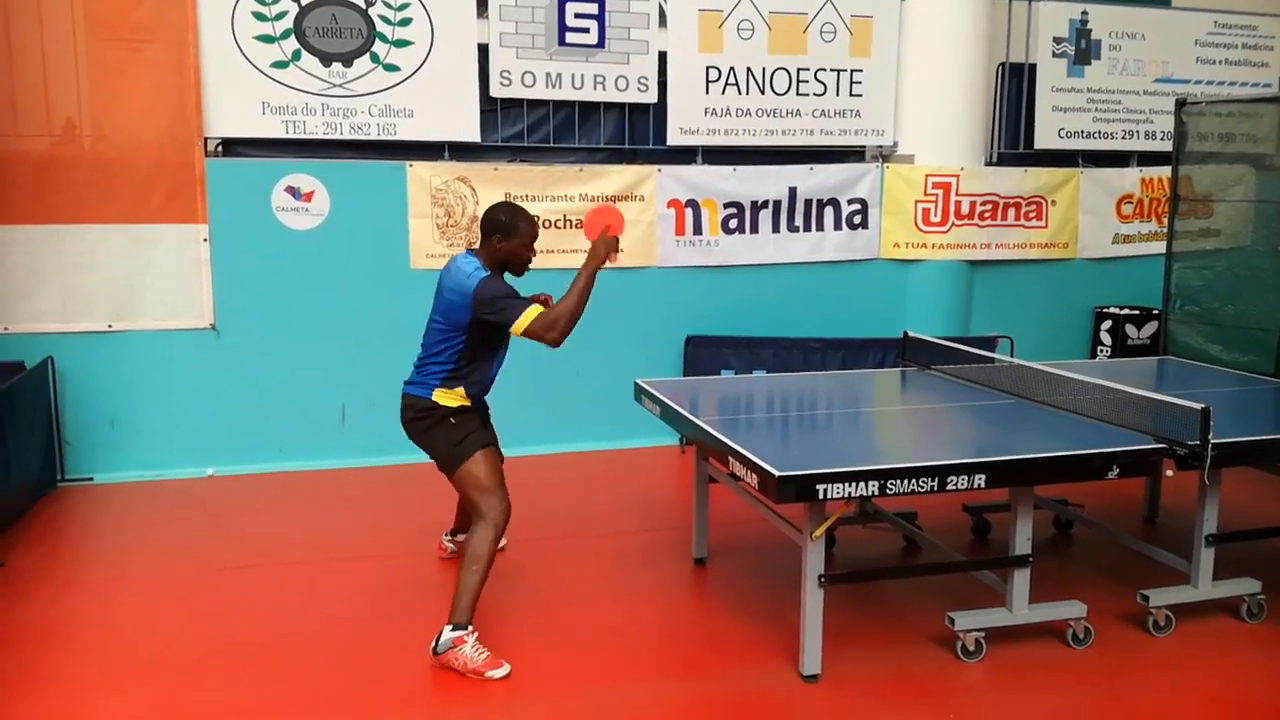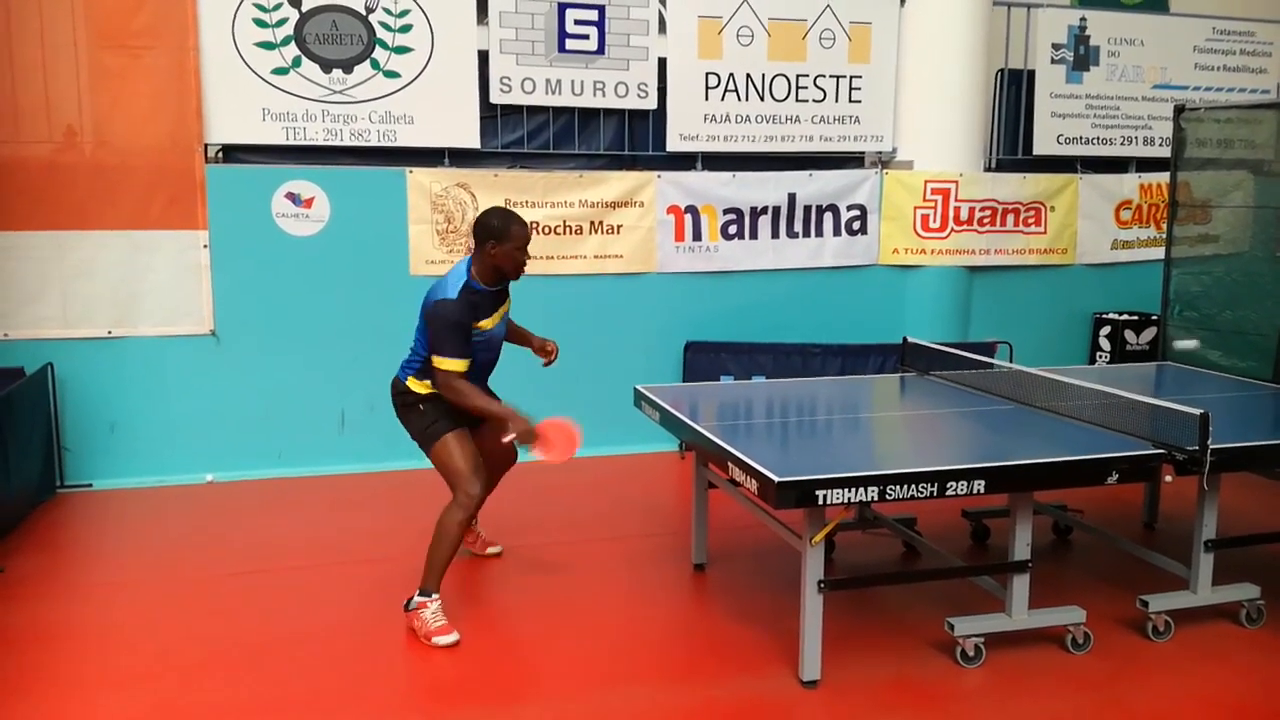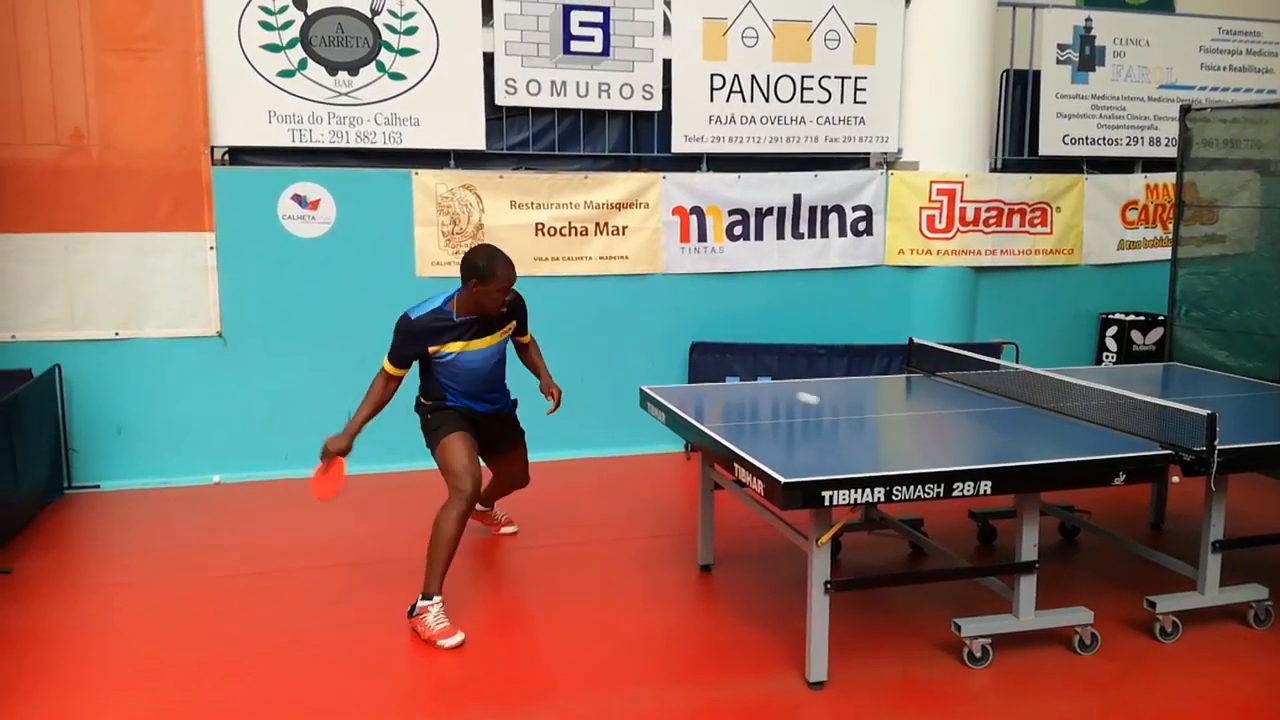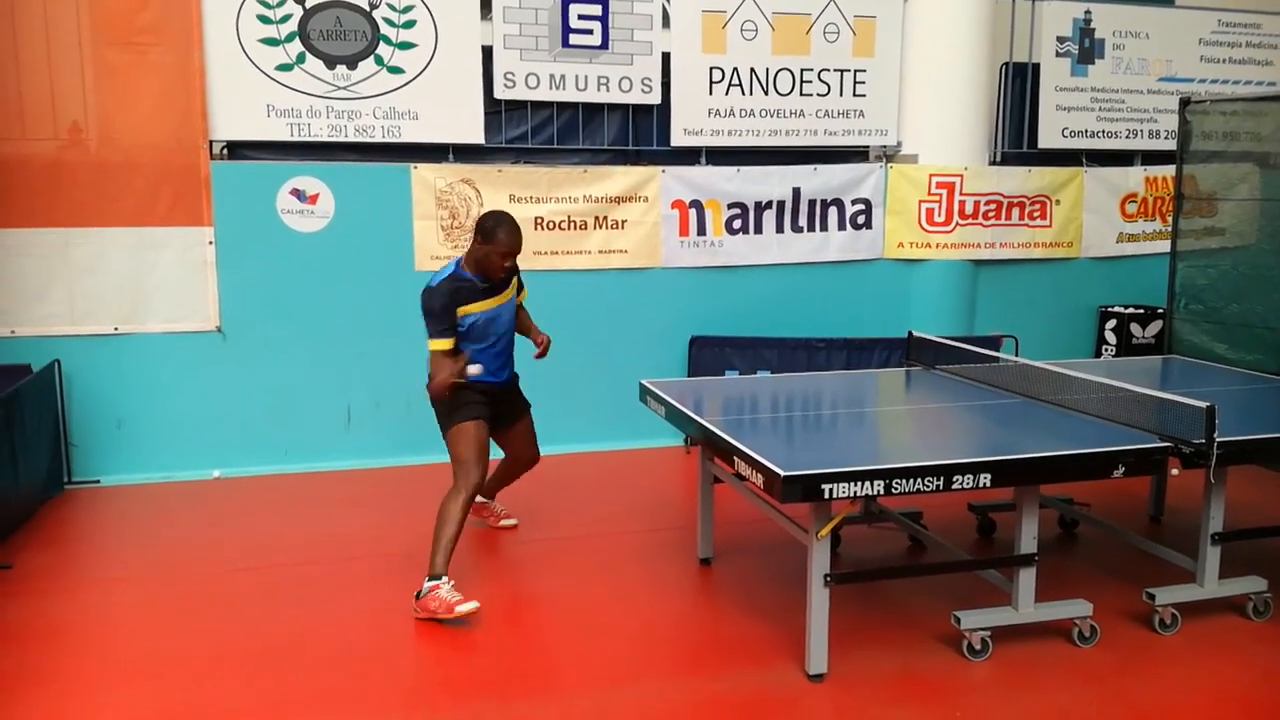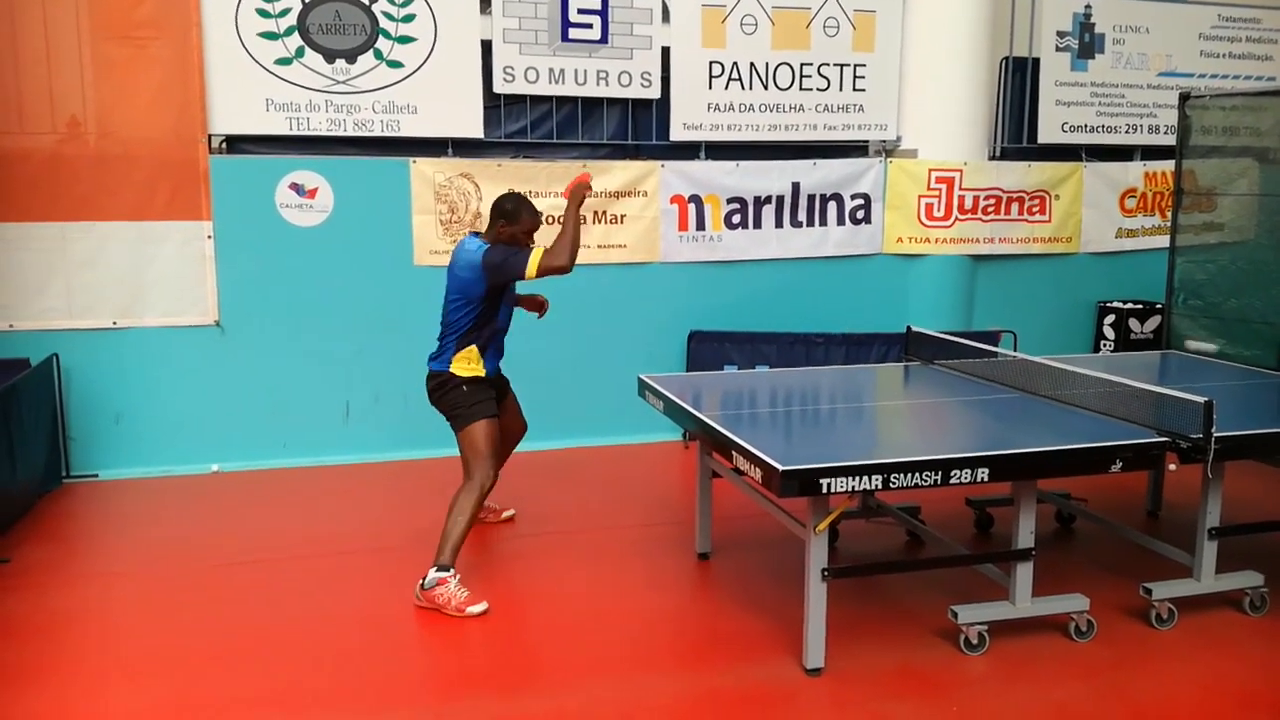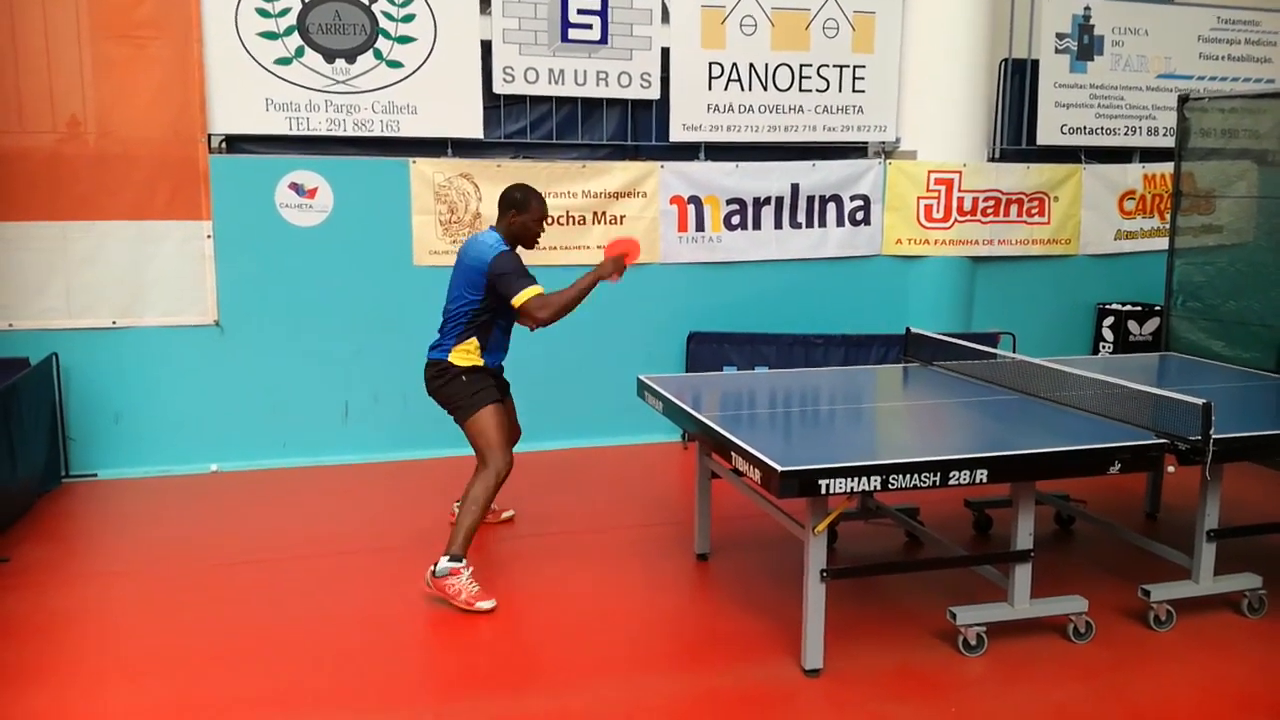
dt=0.2s
person 1, frame 1
left shoulder: (465, 264)
right shoulder: (485, 288)
right elbow: (555, 329)
left wrist: (526, 305)
right wrist: (593, 260)
left hip: (455, 402)
right hip: (440, 411)
left knee: (490, 467)
right knee: (493, 511)
left ankle: (458, 539)
right ankle: (454, 638)
person 1, frame 2
left shoulder: (497, 279)
right shoulder: (451, 303)
right elbow: (449, 385)
left wrist: (532, 342)
right wrist: (511, 417)
left hip: (468, 391)
right hip: (428, 397)
left knee: (502, 458)
right knee: (470, 492)
left ankle: (463, 530)
right ankle: (424, 601)
person 1, frame 3
left shoulder: (513, 307)
right shoulder: (420, 324)
left elbow: (526, 345)
right elbow: (388, 377)
left wrist: (546, 379)
right wrist: (349, 431)
left hip: (498, 410)
right hip: (446, 412)
left knee: (517, 479)
right knee: (463, 491)
left ankle: (484, 507)
right ankle: (426, 606)
person 1, frame 4
left shoulder: (508, 271)
right shoulder: (443, 291)
left elbow: (516, 309)
right elbow: (441, 362)
left wrist: (535, 331)
right wrist: (447, 376)
left hip: (502, 385)
right hip: (461, 390)
left knee: (525, 456)
right knee: (469, 477)
left ankle: (482, 501)
right ankle: (434, 588)
person 1, frame 5
left shoulder: (474, 249)
right shoulder: (490, 258)
right elbow: (561, 262)
left wrist: (522, 301)
right wrist: (574, 206)
left hip: (476, 372)
right hip: (459, 380)
left knee: (513, 430)
right knee: (481, 476)
left ankle: (476, 506)
right ankle: (438, 580)
person 1, frame 6
left shoulder: (479, 244)
right shoulder: (501, 258)
right elbow: (541, 312)
left wrist: (520, 307)
right wrist: (598, 273)
left hip: (474, 366)
right hip: (458, 370)
left knee: (508, 434)
right knee: (499, 462)
left ankle: (469, 505)
right ankle: (449, 568)
